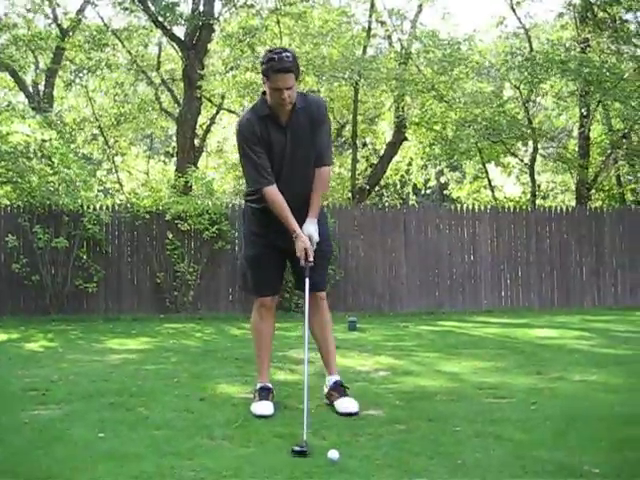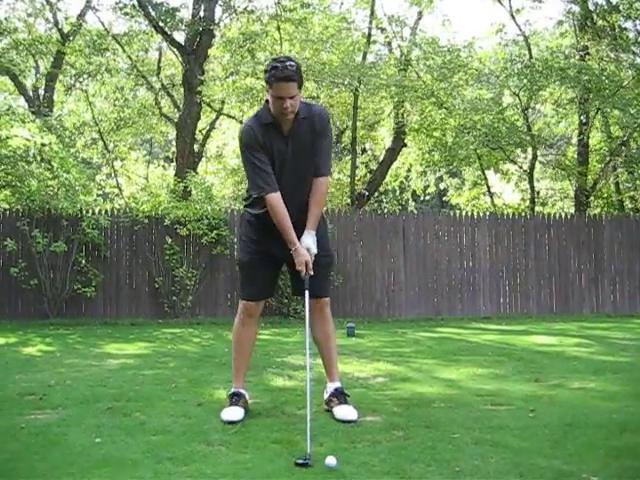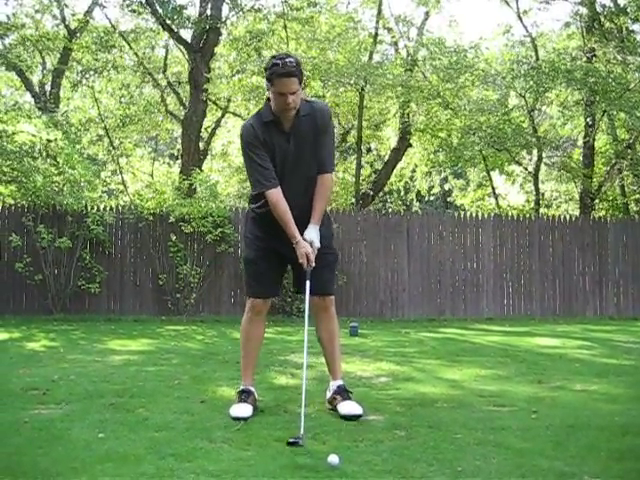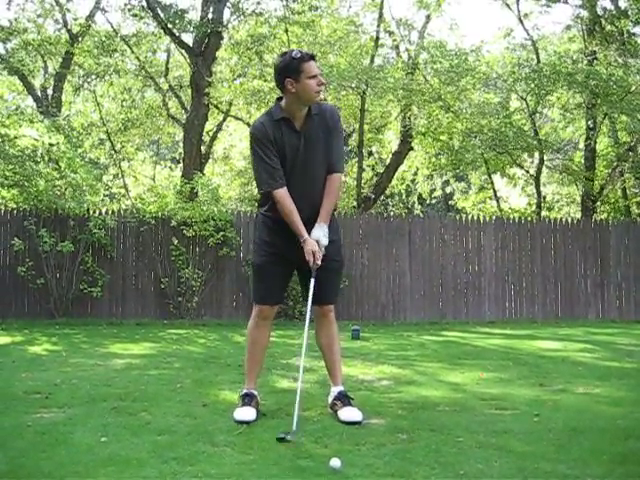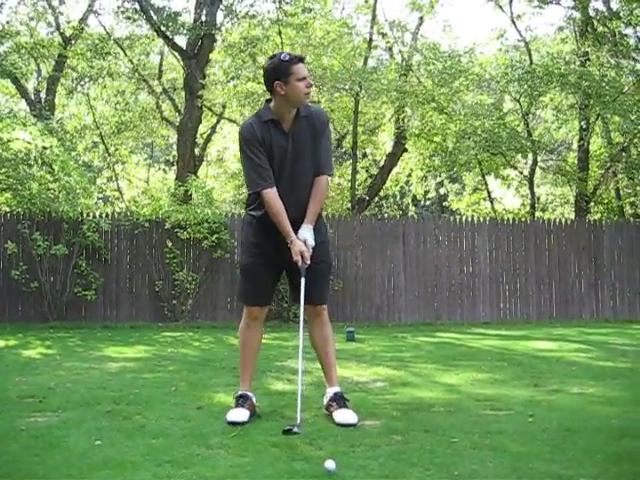
dt=1s
person 1, frame 1
left shoulder: (316, 109)
right shoulder: (249, 124)
left elbow: (323, 167)
right elbow: (265, 185)
left wrist: (310, 223)
right wrist: (294, 233)
left hip: (309, 217)
right hip: (265, 221)
left knee: (318, 298)
right knee: (265, 302)
left ankle: (333, 381)
right ankle: (263, 385)
person 1, frame 2
left shoulder: (318, 118)
right shoulder: (252, 131)
left elbow: (321, 178)
right elbow: (270, 193)
left wrist: (309, 235)
right wrist: (294, 247)
left hip: (309, 224)
right hip: (262, 228)
left knee: (320, 304)
right knee: (249, 308)
left ankle: (334, 388)
right ankle: (238, 392)
person 1, frame 3
left shoulder: (320, 115)
right shoulder: (252, 130)
left elbow: (325, 174)
right elbow: (270, 190)
left wrist: (312, 229)
right wrist: (295, 240)
left hip: (313, 224)
right hip: (267, 226)
left knee: (324, 303)
right knee: (256, 305)
left ankle: (337, 387)
right ankle: (246, 389)
person 1, frame 4
left shoulder: (329, 117)
right shoulder: (263, 129)
left elbow: (335, 174)
right elbow: (277, 189)
left wrist: (320, 229)
right wrist: (303, 239)
left hip: (322, 229)
right hip: (276, 232)
left knee: (325, 310)
right knee: (263, 311)
left ankle: (337, 392)
right ankle: (249, 393)
person 1, frame 5
left shoulder: (317, 119)
right shoulder: (252, 129)
left elbow: (322, 177)
right elbow: (266, 190)
left wrist: (306, 230)
right wrist: (290, 238)
left hip: (309, 229)
right hip: (264, 232)
left knee: (318, 310)
right knee: (253, 312)
left ankle: (333, 393)
right ankle: (244, 395)
